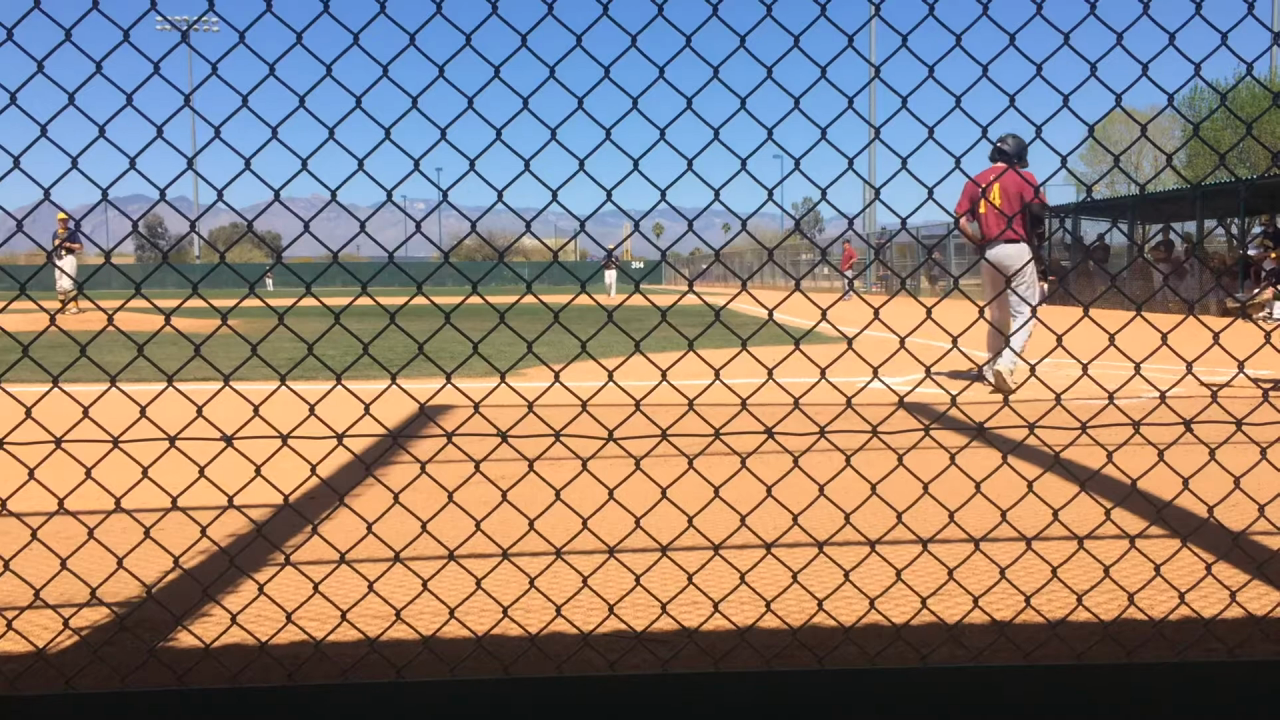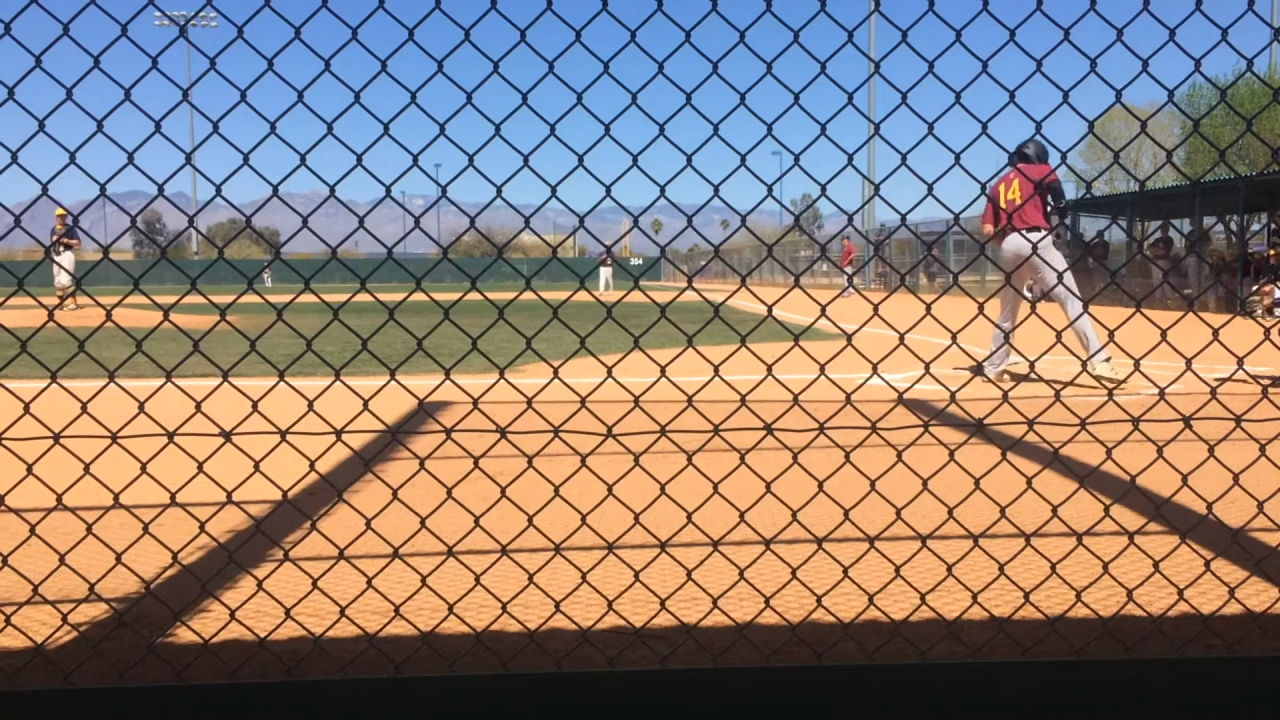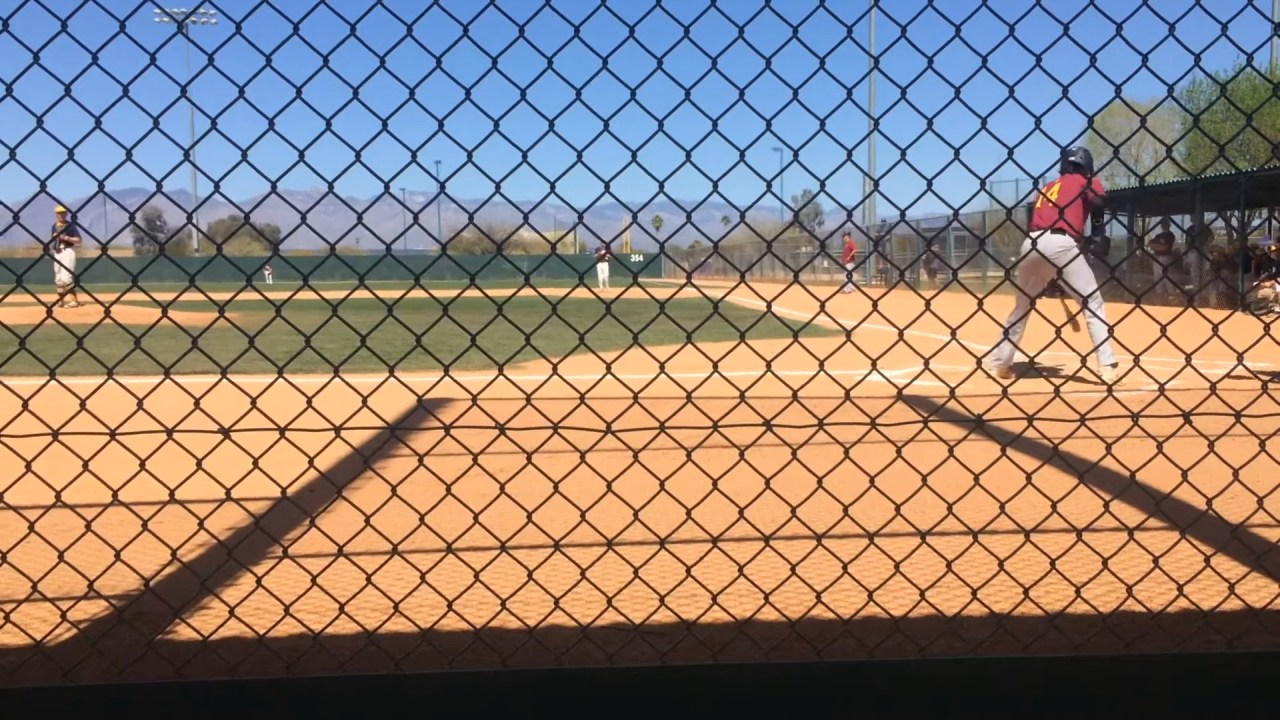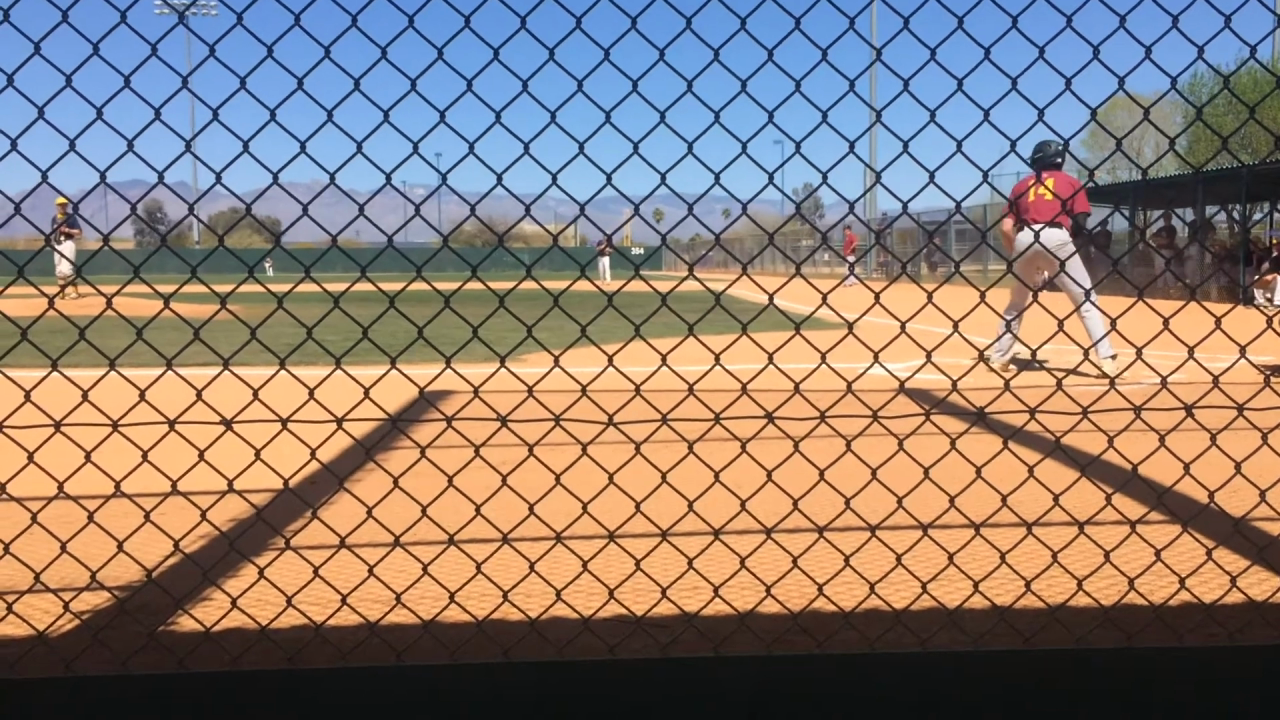
dt=0.5s
person 1, frame 1
left shoulder: (975, 181)
right shoulder: (1022, 177)
left elbow: (961, 221)
right elbow: (1036, 211)
right wrist: (1039, 240)
left hip: (990, 252)
right hip: (1016, 250)
left knee: (997, 315)
right knee: (1025, 315)
left ankle: (992, 371)
right ankle: (1004, 364)
person 1, frame 2
left shoulder: (997, 185)
right shoulder: (1039, 169)
left elbow: (988, 229)
right elbow: (1053, 184)
right wrist: (1062, 216)
left hip: (1007, 245)
right hip: (1036, 241)
left knee: (1007, 312)
right knee: (1072, 303)
left ankle: (993, 368)
right ankle: (1098, 362)
person 1, frame 3
left shoulder: (1047, 188)
right shoulder: (1086, 181)
right elbow: (1096, 201)
left wrist: (1047, 275)
right wrist: (1096, 236)
left hip: (1030, 244)
right hip: (1061, 243)
left knee: (1021, 307)
right knee: (1093, 304)
left ankle: (998, 364)
right ankle: (1107, 367)
person 1, frame 4
left shoulder: (1022, 184)
right shoulder: (1072, 182)
left elbow: (1006, 227)
right elbow: (1080, 222)
left wrist: (1013, 256)
left hip: (1023, 239)
right hip: (1056, 238)
left knee: (1017, 302)
right knee: (1086, 299)
left ankle: (999, 358)
right ankle: (1107, 359)
